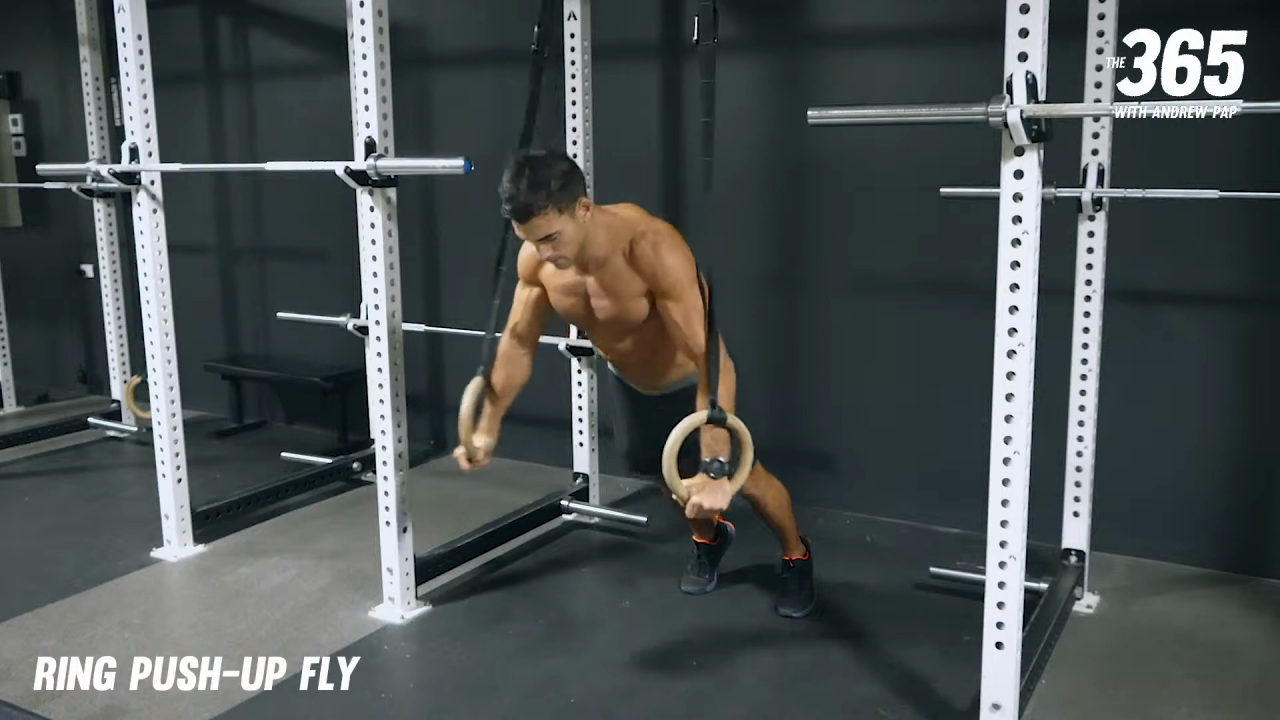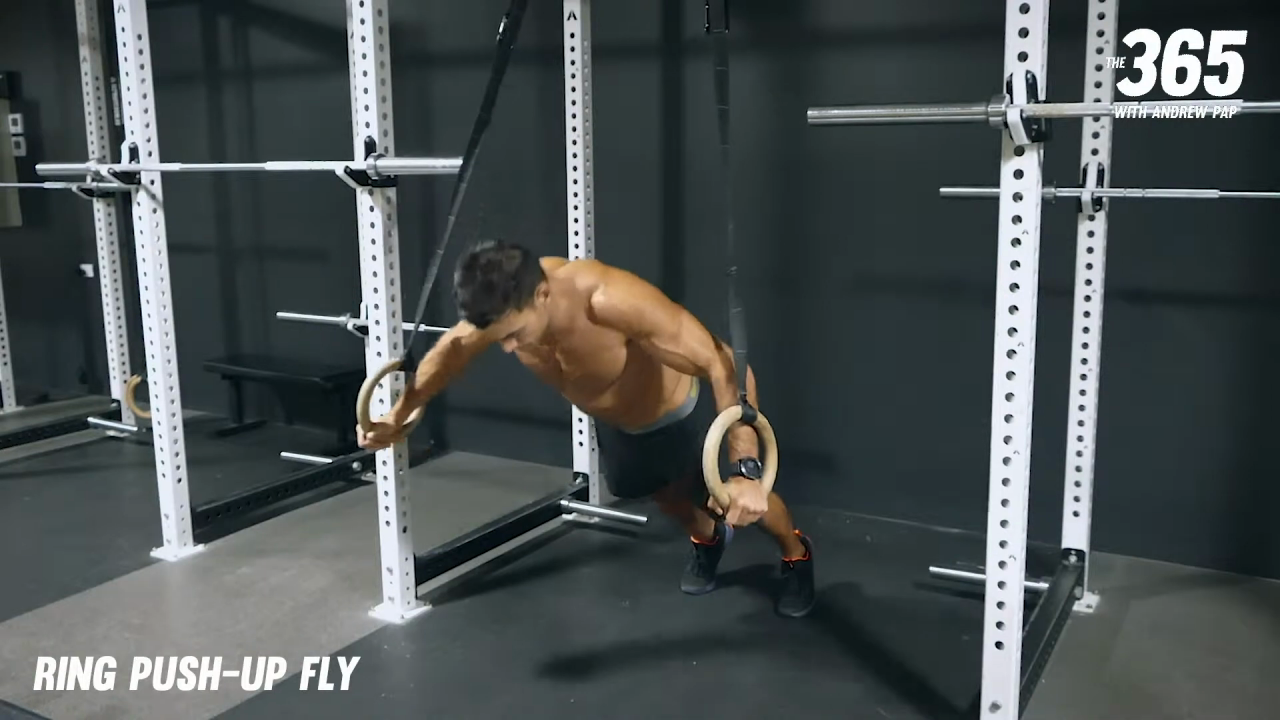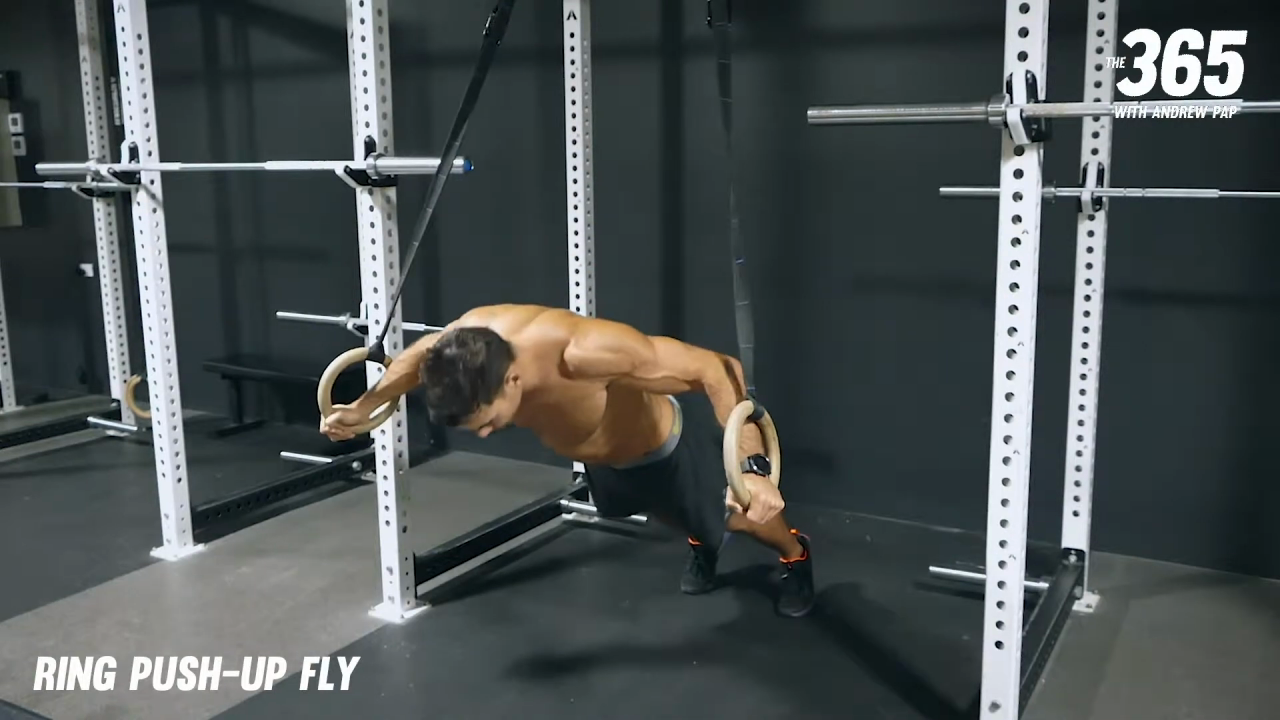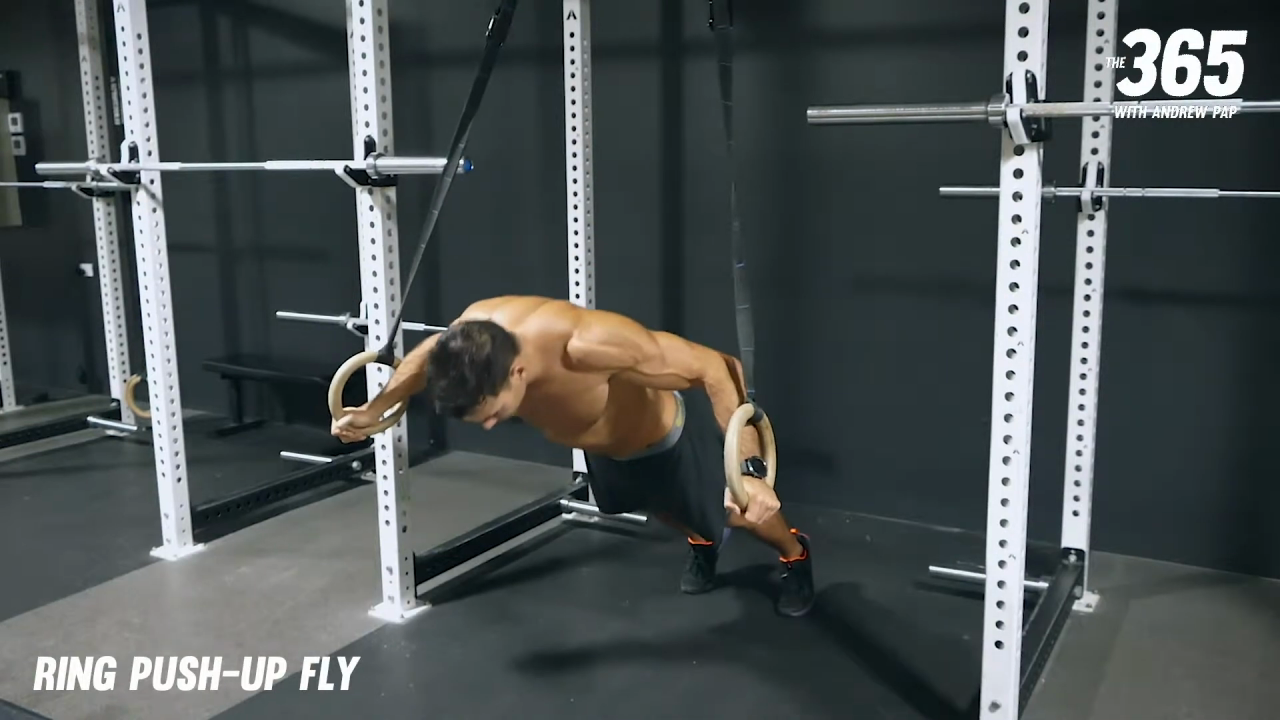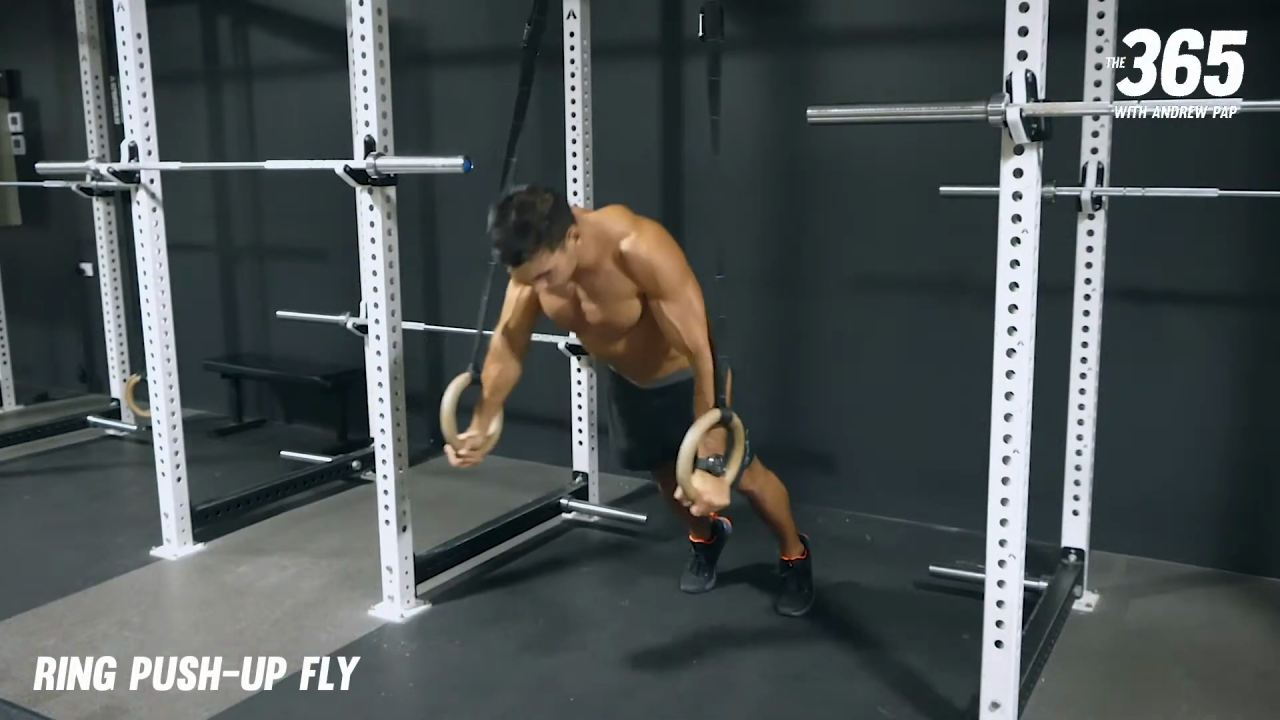
dt=0.5s
person 1, frame 1
left shoulder: (649, 247)
right shoulder: (537, 255)
left elbow: (712, 360)
right elbow: (518, 341)
right wrist: (488, 424)
left hip: (690, 383)
right hip: (629, 384)
left knee: (749, 480)
right knee: (668, 475)
left ankle: (796, 557)
right ankle: (710, 539)
person 1, frame 2
left shoulder: (612, 300)
right shoulder: (507, 304)
left elbow: (724, 366)
right elbow: (451, 349)
left wrist: (745, 469)
right wrist: (398, 417)
left hip: (679, 415)
right hip: (614, 423)
left knee: (740, 501)
right knee: (662, 493)
left ankle: (796, 554)
right ankle: (706, 538)
person 1, frame 3
left shoulder: (579, 353)
right shoulder: (473, 334)
left elbow: (719, 369)
right elbow: (422, 353)
left wrist: (754, 468)
right wrist: (363, 408)
left hip: (662, 445)
right hip: (604, 457)
left knee: (731, 515)
right knee: (662, 512)
left ankle: (795, 555)
right ankle: (701, 541)
person 1, frame 4
left shoulder: (583, 344)
right shoulder: (476, 328)
left elbow: (718, 368)
right elbow: (429, 355)
left wrist: (750, 470)
right wrist: (374, 410)
left hip: (665, 438)
right hip: (604, 449)
left knee: (734, 511)
right knee: (662, 508)
left ankle: (795, 555)
right ankle: (701, 542)
person 1, frame 5
left shoulder: (643, 251)
right shoulder: (532, 257)
left elbow: (698, 359)
right elbow: (508, 341)
left wrist: (707, 464)
right wrist: (482, 425)
left hip: (687, 377)
right hip: (625, 379)
left knee: (741, 475)
right knee: (659, 472)
left ankle: (795, 554)
right ankle: (708, 535)
